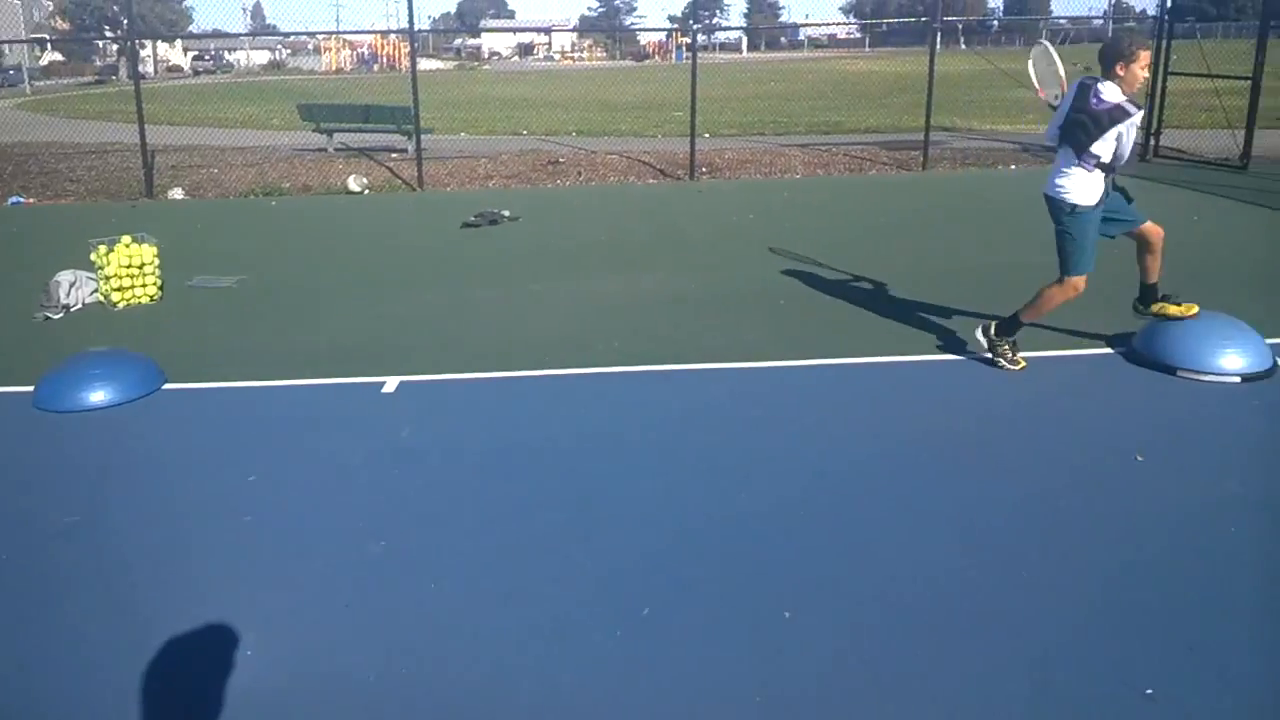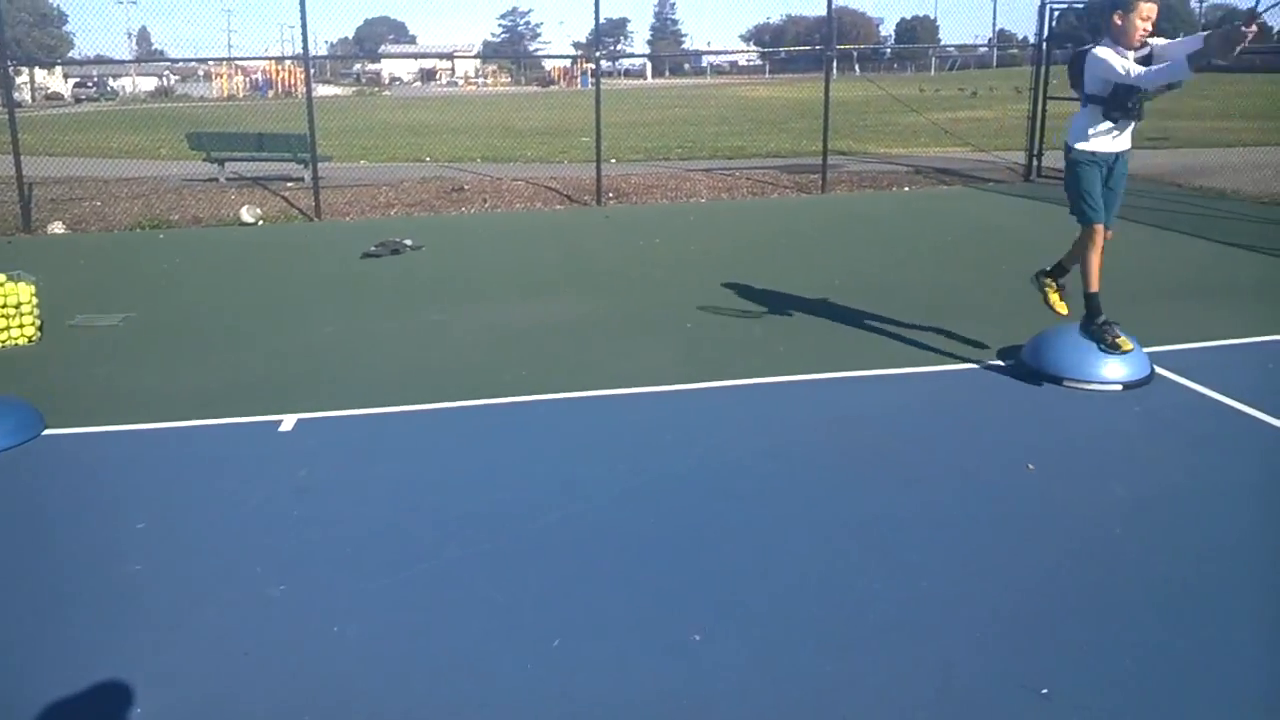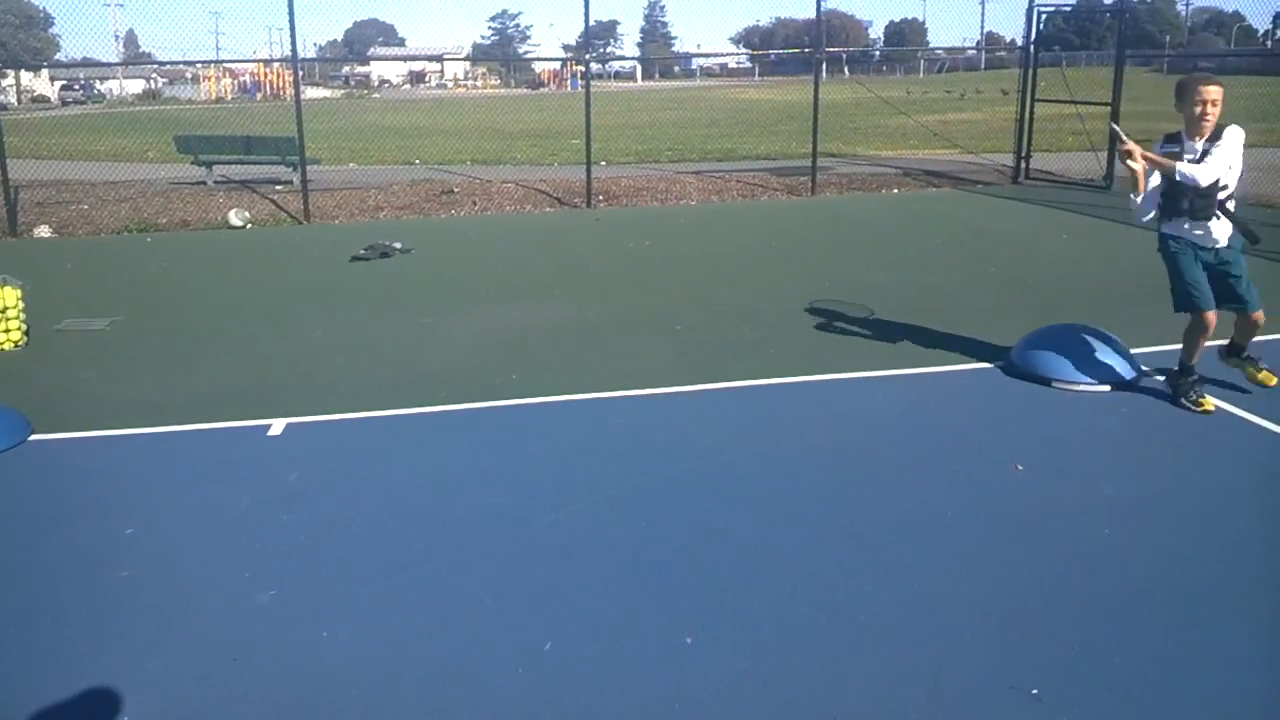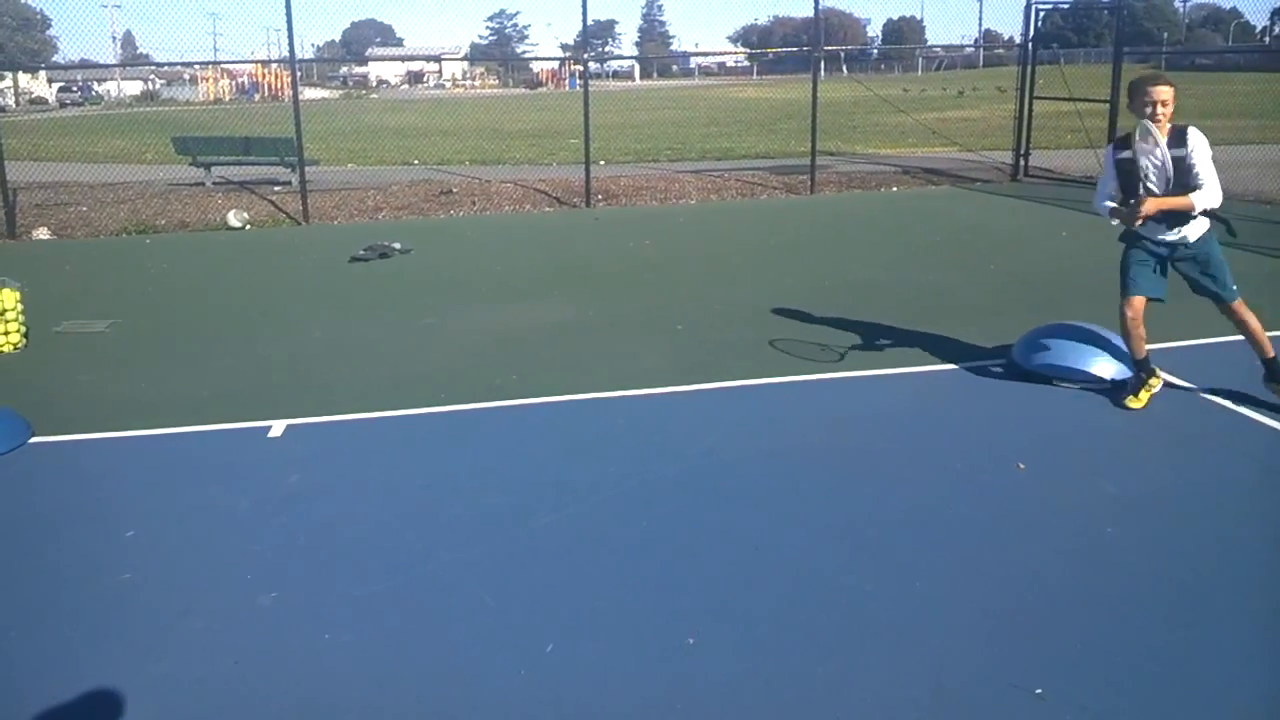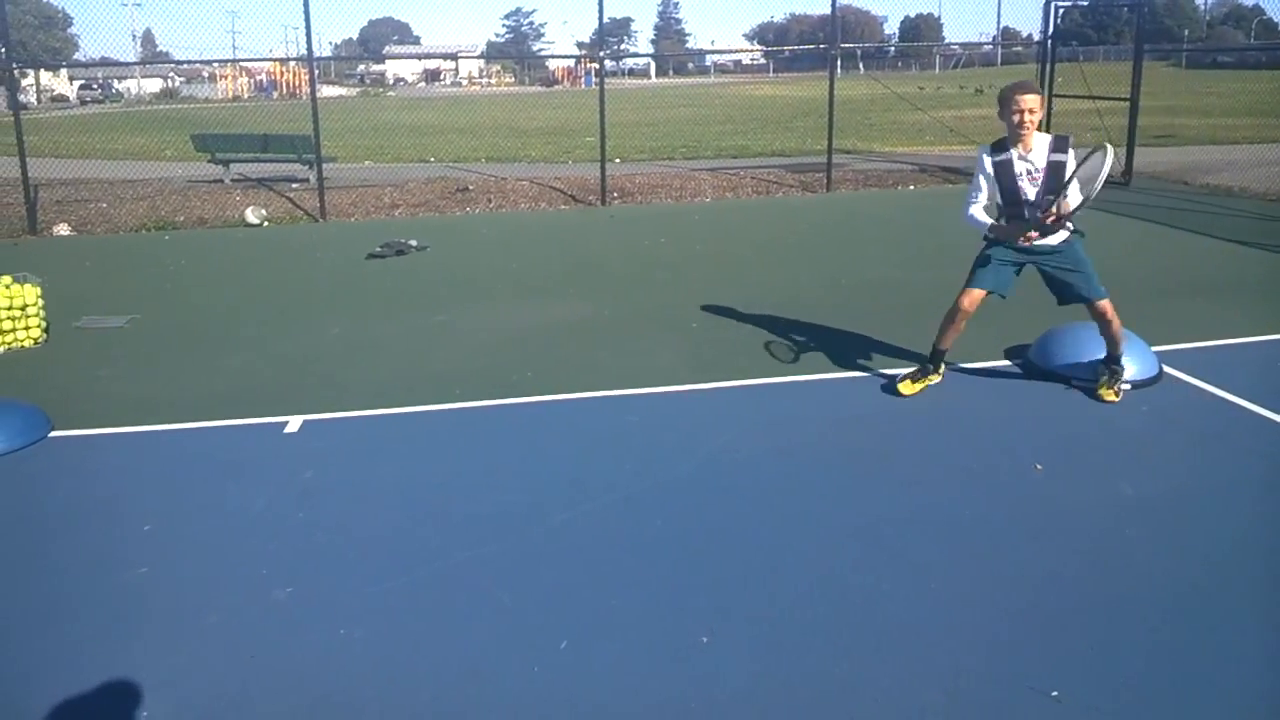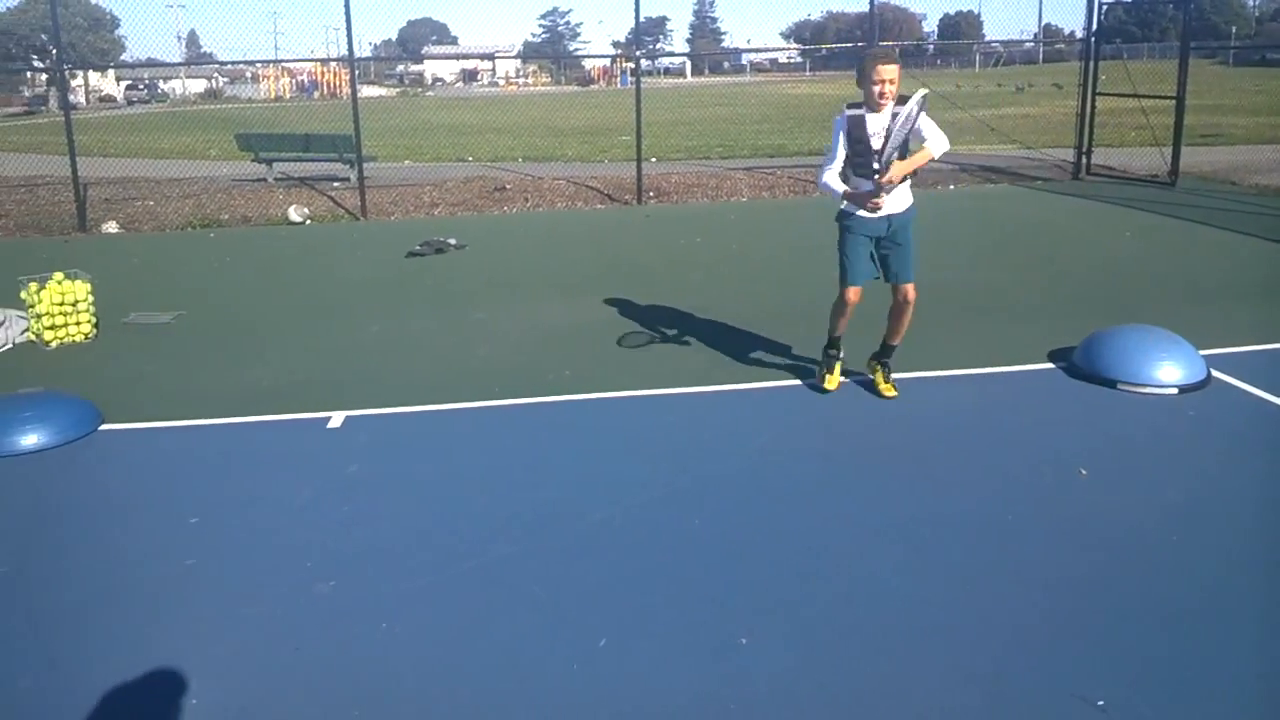
dt=0.4s
person 1, frame 1
left shoulder: (1082, 87)
right shoulder: (1129, 115)
left elbow: (1053, 134)
right elbow: (1119, 156)
left hip: (1093, 192)
right hip: (1075, 199)
left knee: (1153, 235)
right knee: (1073, 283)
left ankle: (1149, 300)
right ankle: (1000, 333)
person 1, frame 2
left shoulder: (1149, 49)
right shoulder: (1101, 57)
left elbow: (1183, 46)
right elbow: (1143, 80)
left wrist: (1225, 36)
right wrist: (1196, 58)
left hip: (1116, 152)
right hip: (1086, 152)
left knee: (1102, 234)
right knee: (1094, 231)
left ankle: (1051, 276)
right ankle: (1094, 317)
person 1, frame 3
left shoulder: (1231, 136)
right shoulder: (1166, 149)
left elbow: (1205, 176)
right elbow: (1144, 213)
left wrist: (1147, 157)
right wrist: (1138, 177)
left hip: (1222, 240)
right hip: (1180, 240)
left knee: (1254, 318)
right knee: (1206, 318)
left ankle: (1238, 353)
right ankle: (1183, 378)
person 1, frame 4
left shoulder: (1191, 139)
right shoulder: (1118, 151)
left elbow: (1212, 195)
right elbow: (1102, 200)
left wrist: (1158, 203)
right wrist: (1121, 214)
left hip: (1194, 237)
right hip: (1145, 239)
left knee: (1235, 309)
right knee: (1130, 313)
right ankle: (1145, 375)
person 1, frame 5
left shoulder: (1061, 149)
right shoulder: (992, 157)
left elbow: (1072, 195)
right elbow: (975, 209)
left wrist: (1060, 213)
right wrist: (999, 230)
left hip: (1056, 242)
right hip: (1008, 241)
left knee: (1104, 311)
right knee: (965, 303)
left ankle: (1113, 367)
right ankle: (933, 366)
person 1, frame 6
right shoulder: (847, 119)
left elbow: (939, 142)
right elbow: (828, 175)
left wrist: (904, 168)
right wrist: (852, 197)
left hip: (897, 216)
right hip: (858, 217)
left knee: (906, 296)
right knee: (850, 295)
left ankle: (882, 361)
right ankle: (832, 352)
